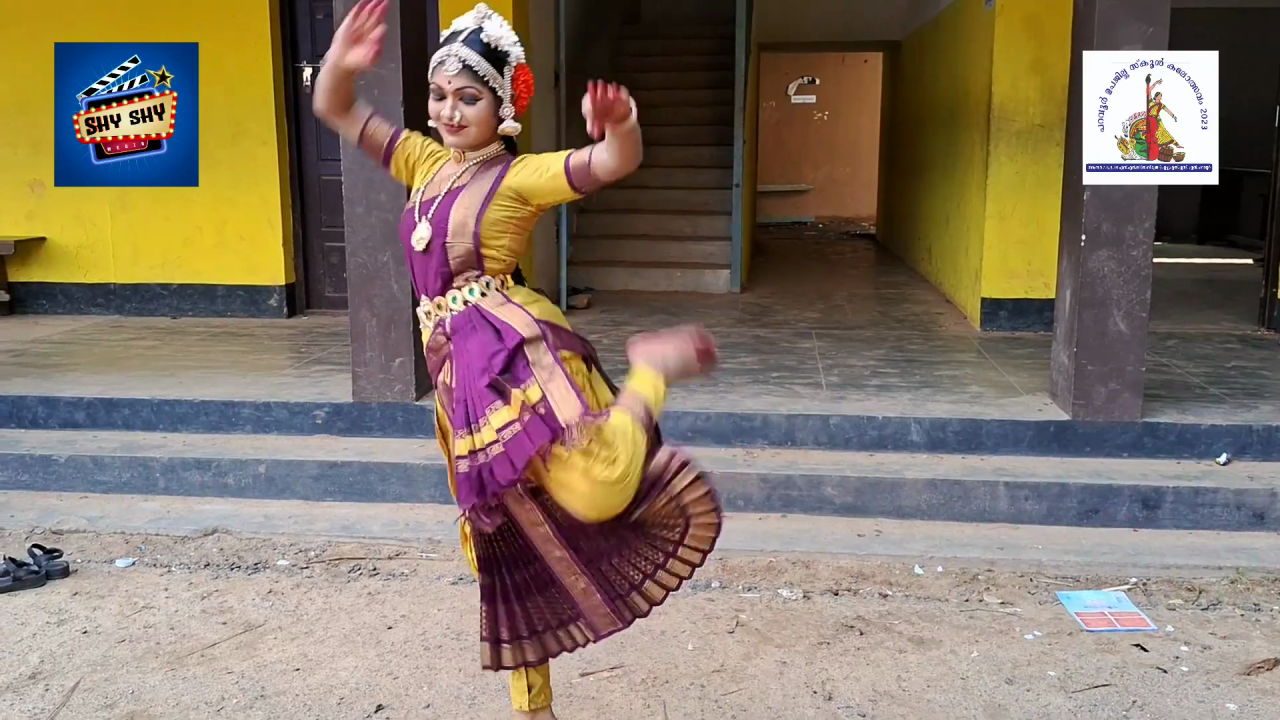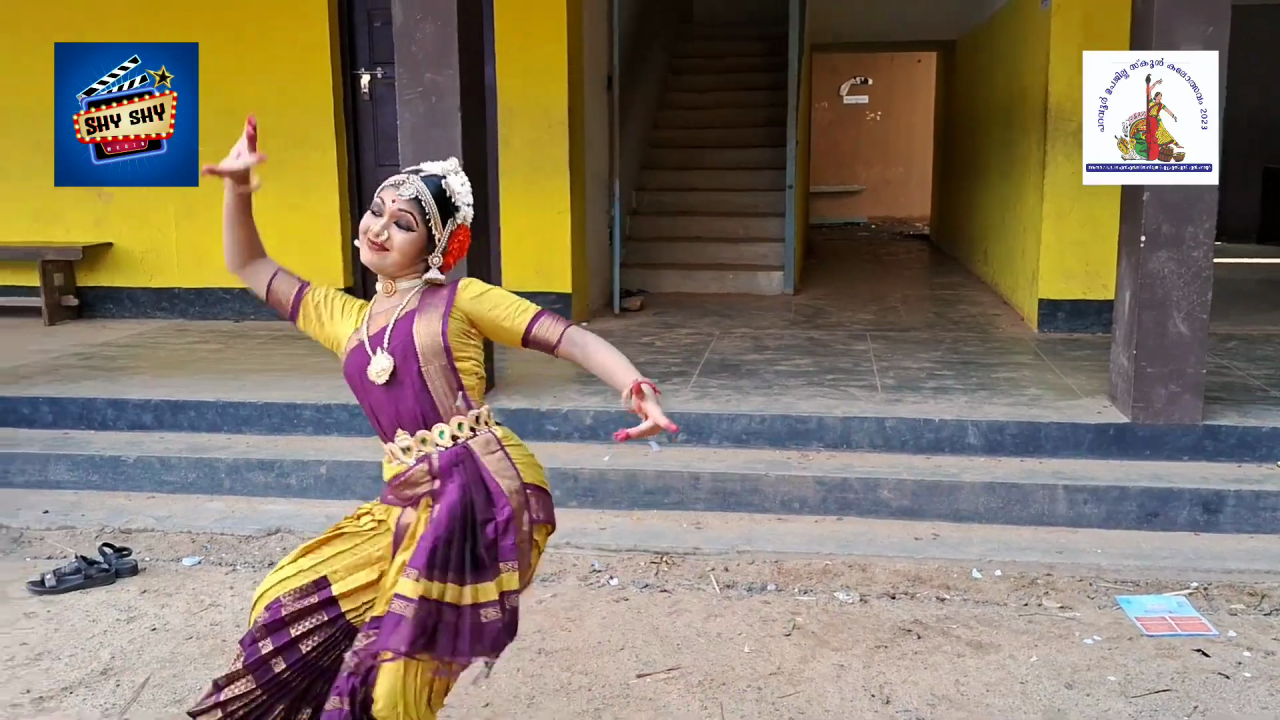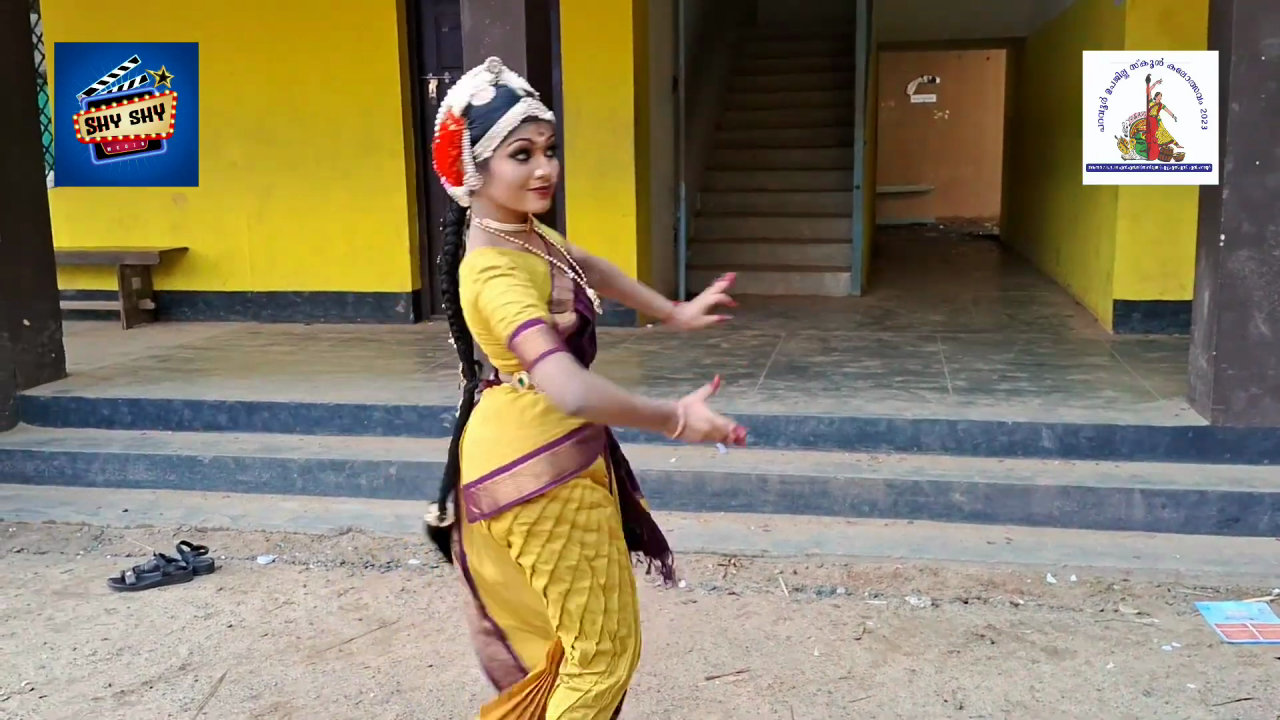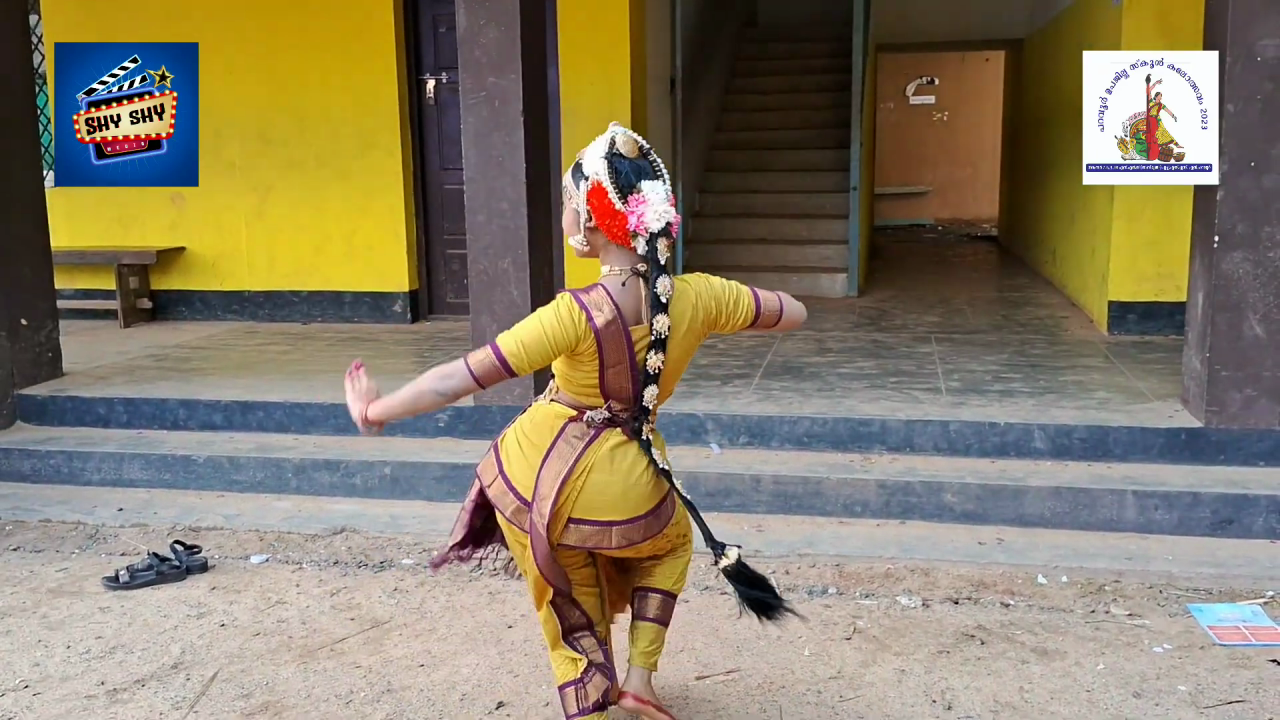
dt=0.7s
person 1, frame 1
left shoulder: (519, 178)
right shoulder: (430, 164)
left elbow: (613, 162)
right elbow: (336, 110)
left wrist: (619, 127)
right wrist: (343, 60)
left hip: (509, 351)
right hip: (461, 370)
left knee: (598, 492)
right knee: (505, 543)
left ankle: (653, 368)
person 1, frame 2
left shoulder: (459, 300)
right shoulder: (349, 320)
left elbow: (573, 339)
right elbow: (249, 267)
left wrist: (636, 386)
right wrist: (237, 183)
left hip: (482, 500)
right hip: (414, 507)
right knee: (287, 606)
person 1, frame 3
left shoulder: (523, 231)
right shoulder: (497, 276)
left elbow: (582, 267)
right elbow: (570, 389)
left wrist: (673, 313)
right wrist: (677, 419)
left hip: (553, 453)
right hip: (532, 467)
left knee: (537, 636)
right knee: (604, 656)
person 1, frame 4
left shoulder: (572, 317)
right shoulder: (689, 298)
left elbow: (460, 379)
right elbow: (791, 313)
left wrist: (374, 414)
left hip: (536, 478)
right hip: (624, 483)
left knee: (576, 610)
right knee: (666, 544)
